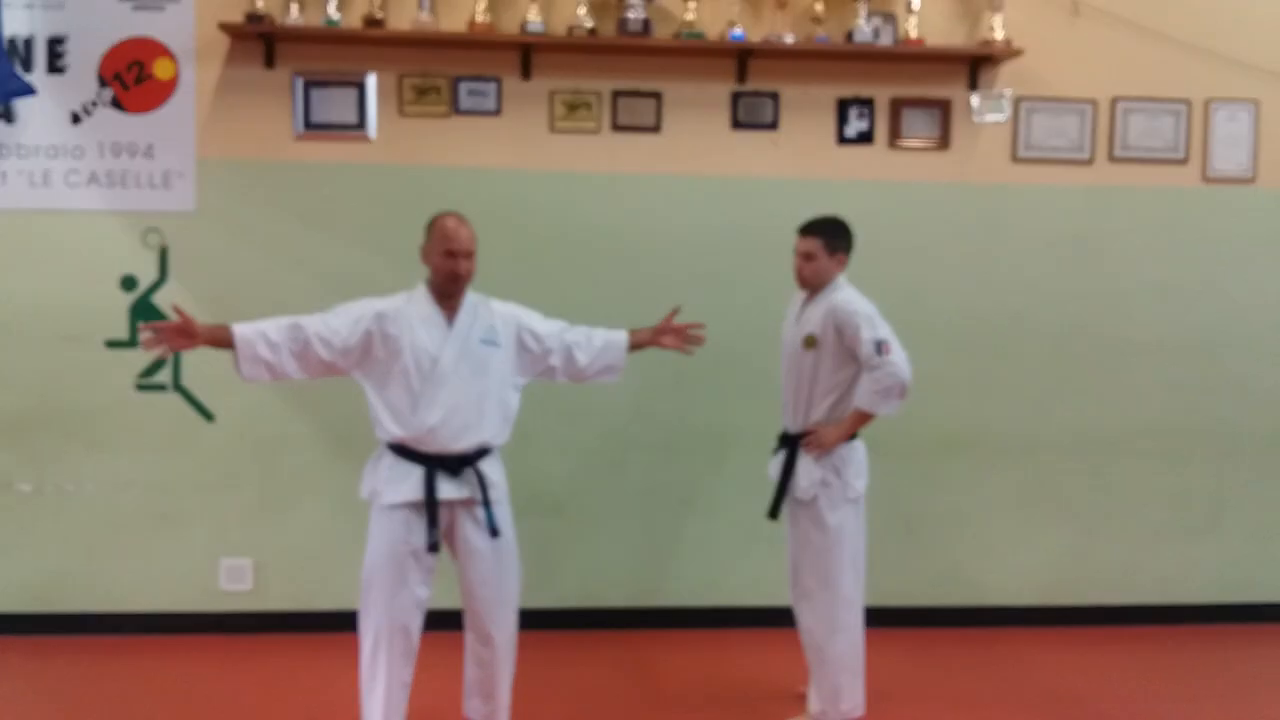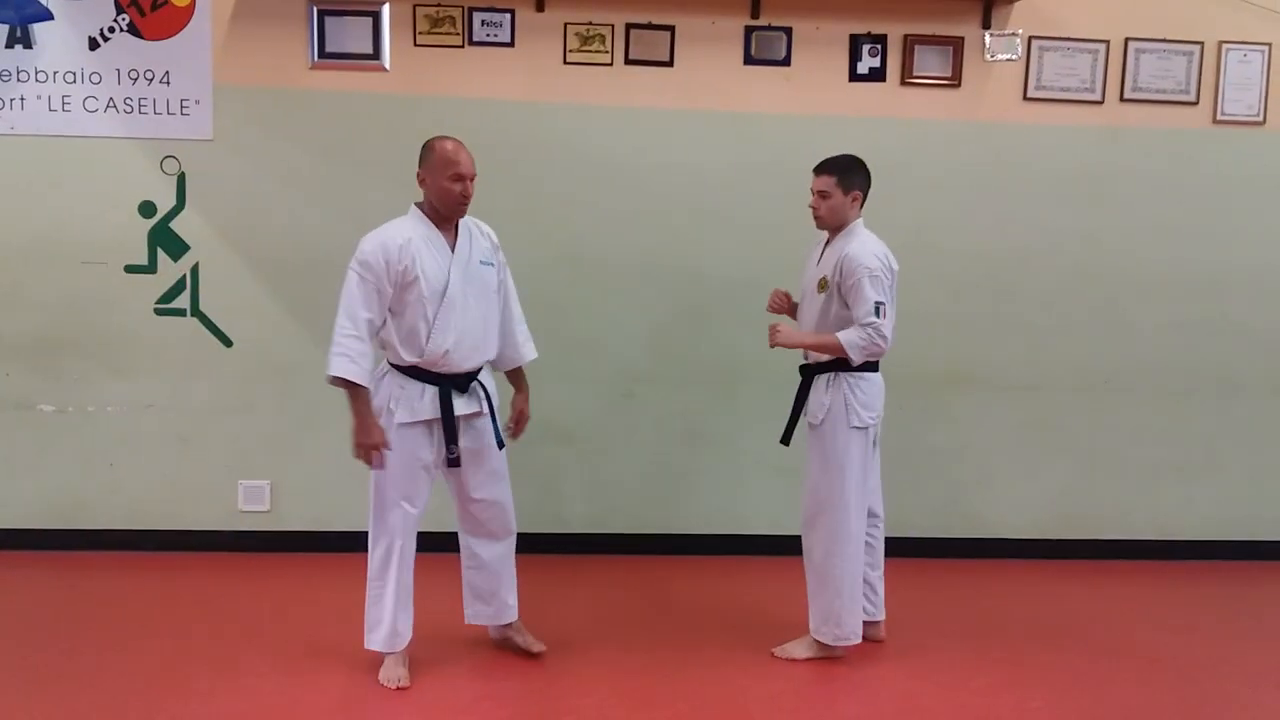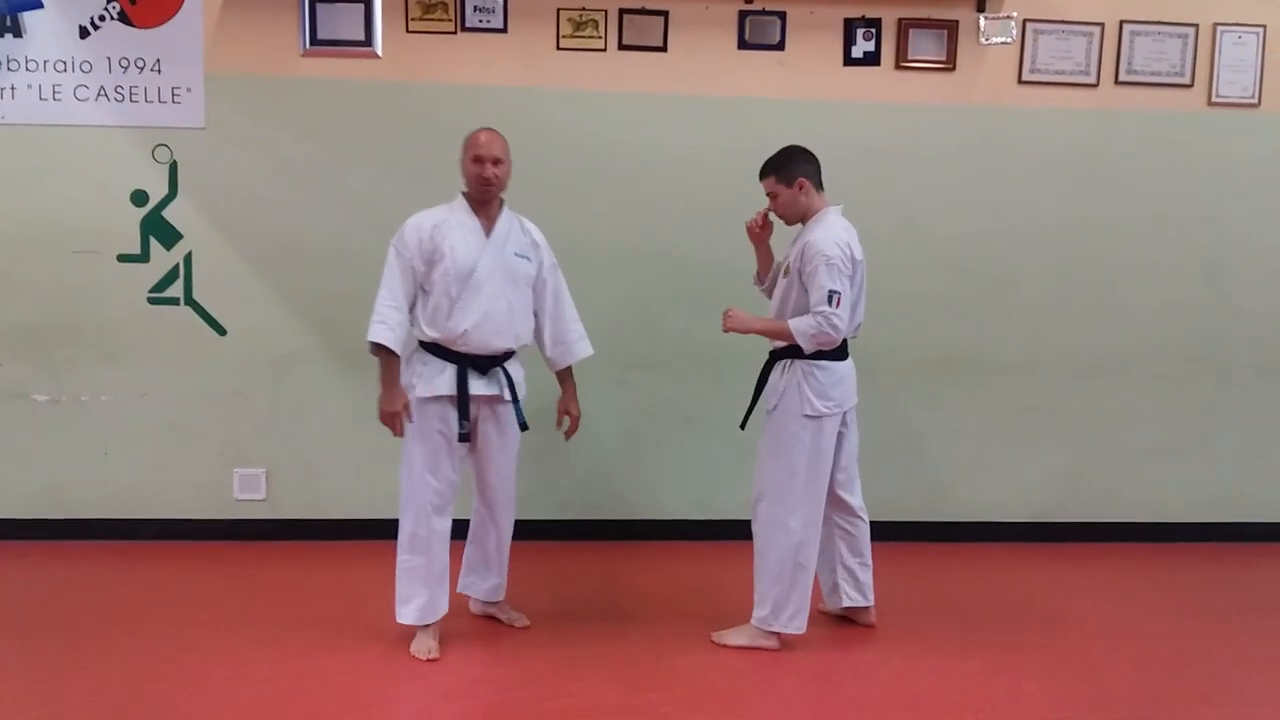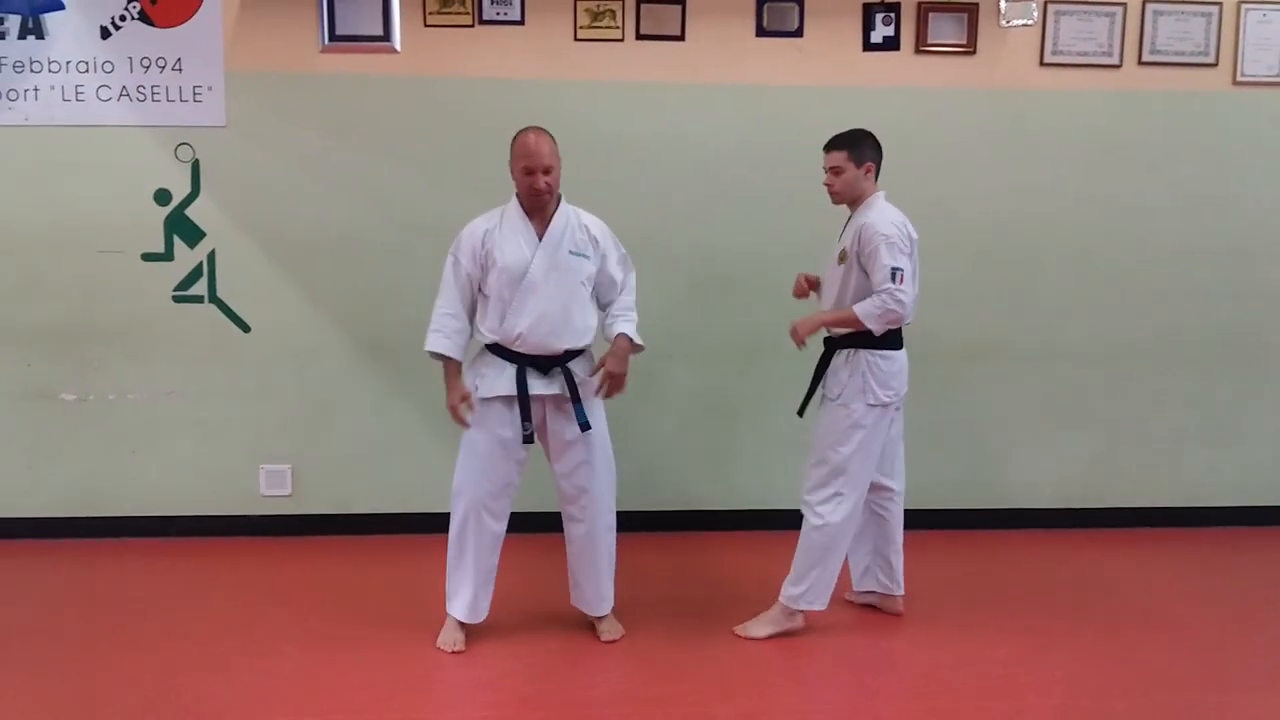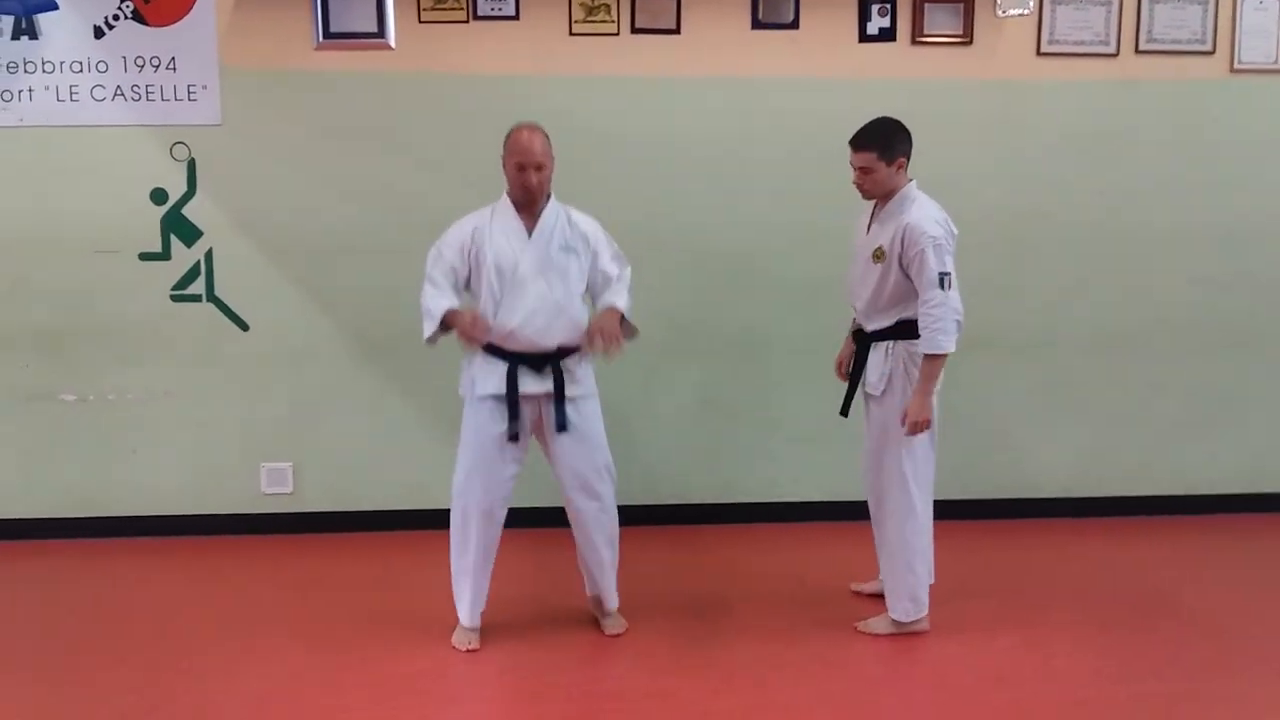
dt=1s
person 1, frame 1
left shoulder: (508, 323)
right shoulder: (380, 321)
left elbow: (578, 346)
right elbow: (296, 340)
left wrist: (651, 337)
right wrist: (204, 336)
left hip: (478, 483)
right hip: (406, 485)
left knee: (495, 604)
right knee: (391, 610)
person 1, frame 2
left shoulder: (484, 240)
right shoulder: (386, 245)
left elbow: (506, 318)
right elbow: (355, 332)
left wrist: (520, 391)
right wrist: (363, 416)
left hip: (473, 397)
right hip: (409, 401)
left knee: (492, 512)
right knee: (395, 522)
left ankle: (502, 620)
right ankle: (392, 645)
person 1, frame 3
left shoulder: (529, 237)
right shoulder: (424, 229)
left elbow: (556, 314)
right elbow: (393, 308)
left wrist: (568, 389)
right wrist: (391, 385)
left hip: (500, 380)
right hip: (437, 378)
left knee: (497, 495)
right knee: (427, 498)
left ankle: (485, 594)
right ankle: (426, 617)
person 1, frame 4
left shoulder: (592, 232)
right shoulder: (480, 234)
left elbow: (620, 298)
right elbow: (452, 307)
left wrist: (620, 351)
right wrist: (454, 377)
left hip: (573, 380)
right hip: (501, 380)
left knee: (591, 494)
right knee: (478, 494)
left ankle: (598, 605)
right ankle: (461, 613)
person 1, frame 5
left shoulder: (582, 228)
right shoulder: (474, 229)
left elbow: (617, 284)
right elbow: (435, 285)
left wrist: (613, 317)
right wrist: (459, 319)
left hip: (567, 377)
right hip: (496, 378)
left knee: (592, 489)
right knee: (479, 497)
left ankle: (603, 598)
right ankle: (469, 613)
person 2, frame 1
left shoulder: (849, 309)
right shoulder: (803, 304)
left elbow: (894, 374)
left wrist: (842, 430)
left hip: (830, 463)
right hip: (803, 459)
left knee: (830, 583)
right knee: (812, 579)
person 2, frame 2
left shoulder: (862, 255)
right shoulder: (830, 247)
left elbow: (874, 338)
left wrist: (800, 339)
right wrist: (794, 311)
left hip: (845, 393)
right hip: (837, 390)
left knee: (833, 514)
right knee: (857, 509)
left ankle: (832, 631)
right ankle: (867, 615)
person 2, frame 3
left shoulder: (824, 243)
right shoulder: (825, 232)
left elbow: (827, 327)
right elbow: (780, 290)
left wrist: (752, 326)
right wrist: (762, 248)
left hip: (808, 380)
right hip: (827, 377)
left knee: (784, 503)
right knee: (838, 494)
left ankle: (769, 623)
right ankle: (855, 600)
person 2, frame 4
left shoulder: (881, 225)
right shoulder: (864, 222)
left elbow: (893, 304)
left wrist: (819, 319)
right wrist: (821, 286)
left hip: (866, 369)
right hip: (864, 366)
left knee: (830, 488)
right knee: (877, 483)
left ankle: (792, 606)
right ankle: (884, 587)
person 2, frame 5
left shoulder: (921, 224)
right shoulder: (876, 212)
left elbow: (942, 314)
left wrist: (921, 394)
right wrist: (852, 343)
left hip: (905, 360)
right hip: (879, 357)
left knee: (902, 483)
right knee: (886, 477)
left ankle: (909, 608)
right ankle: (900, 576)
